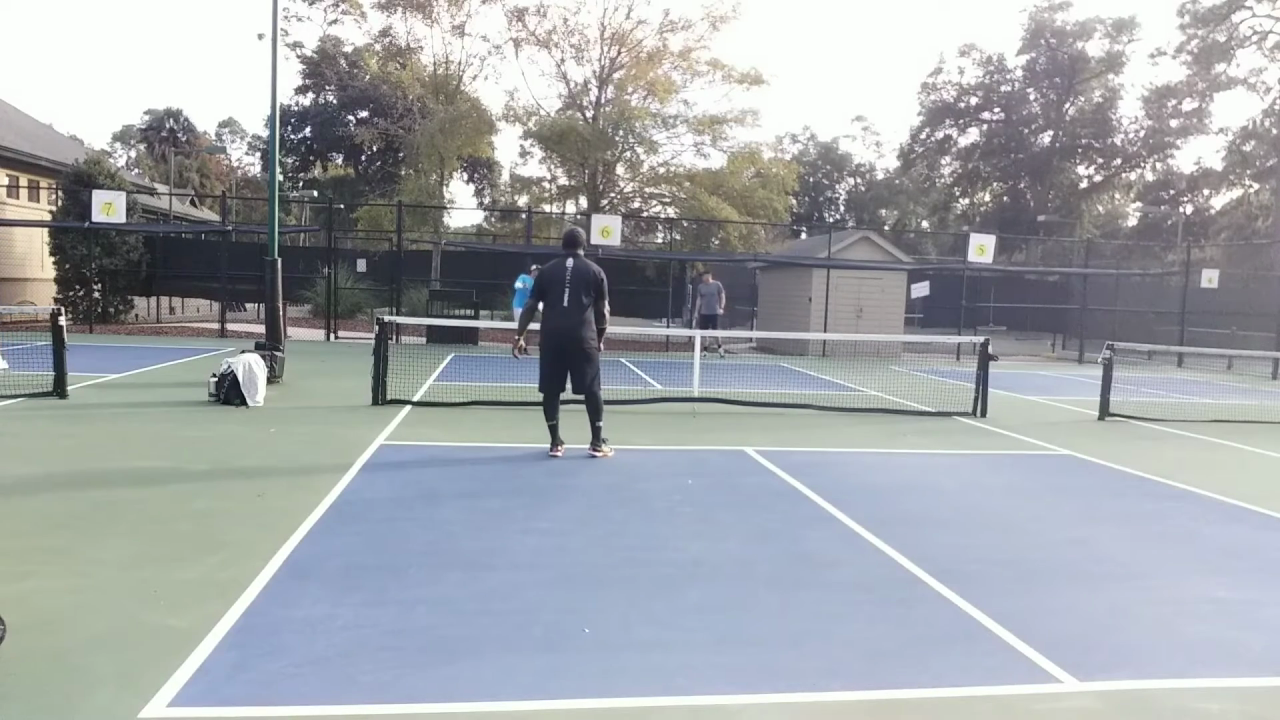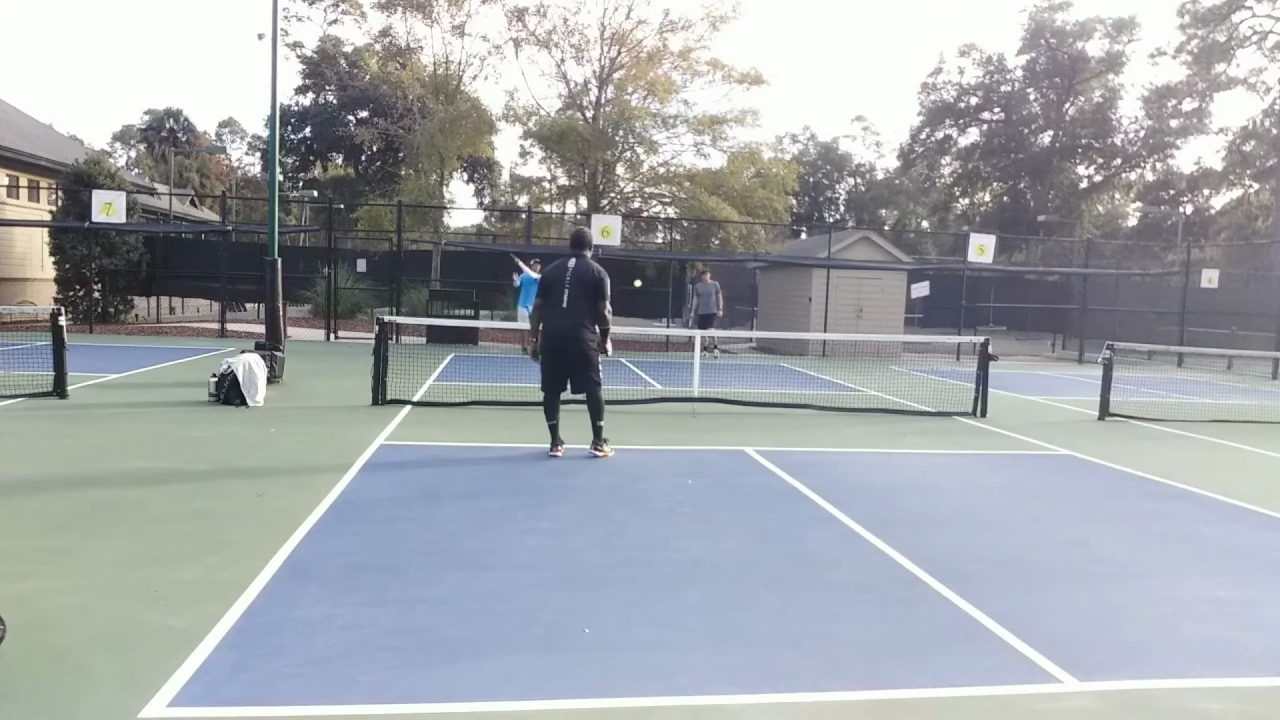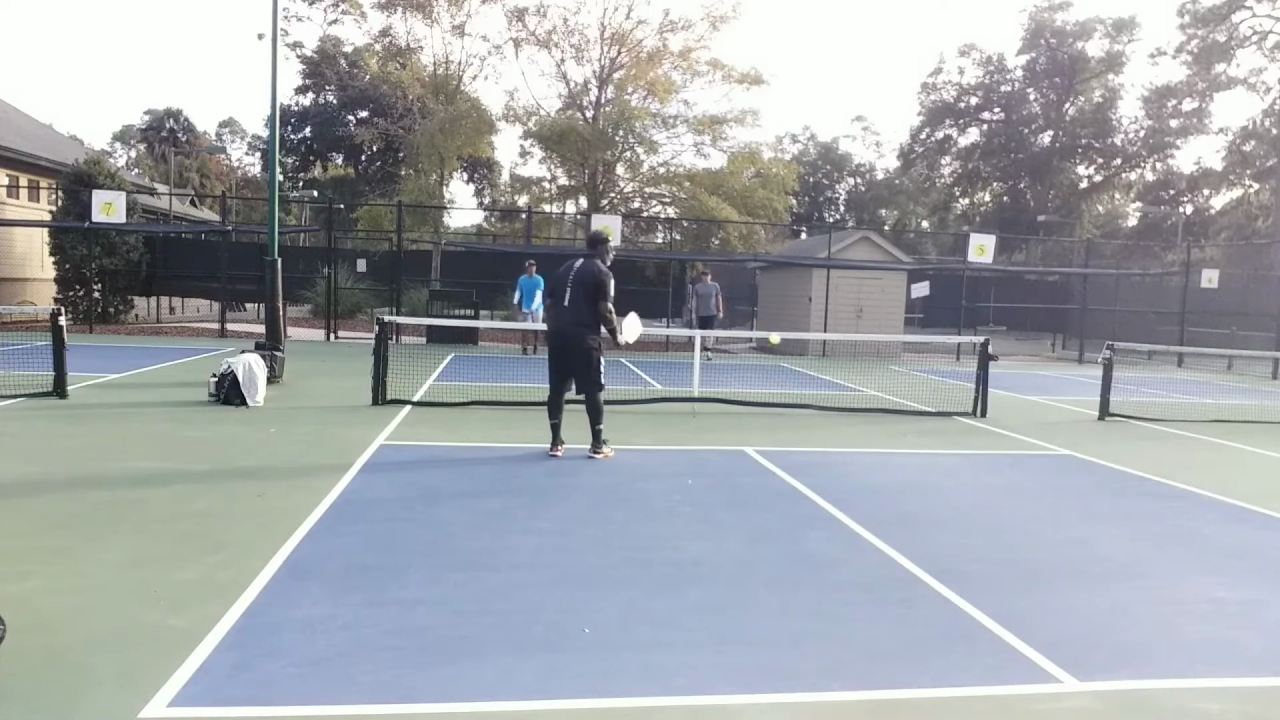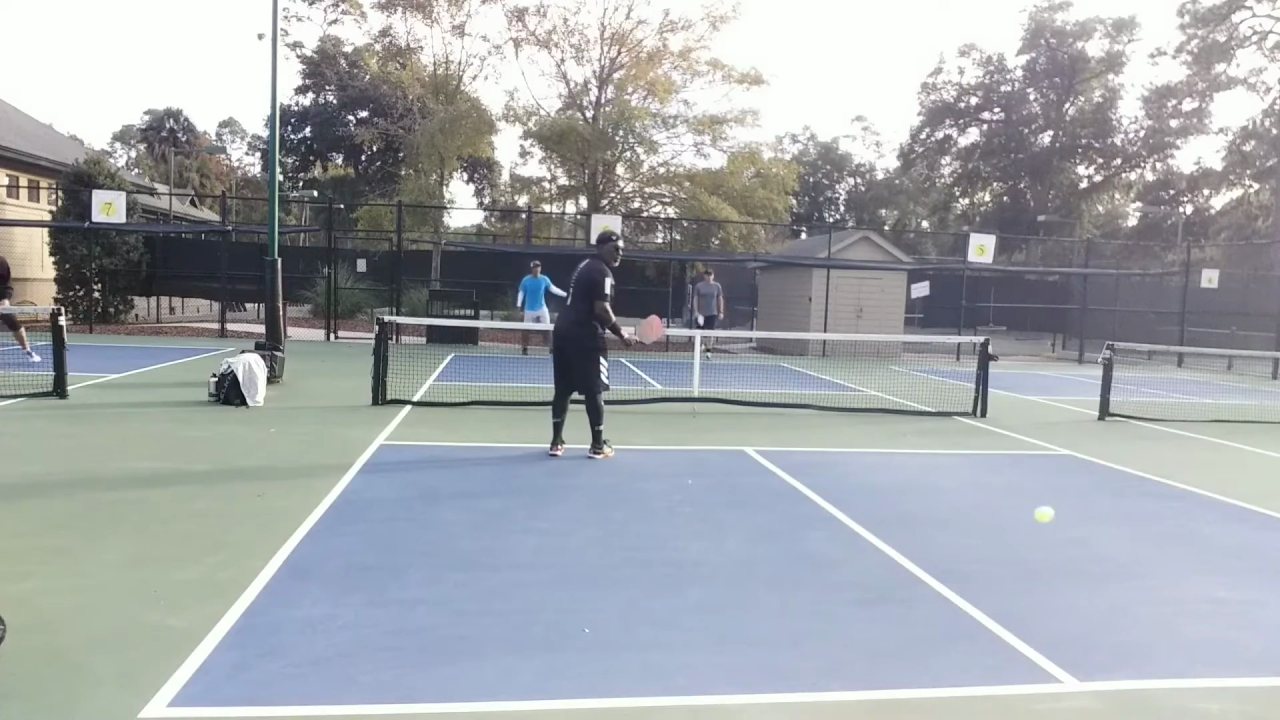
dt=0.3s
person 1, frame 1
left shoulder: (546, 270)
right shoulder: (595, 271)
left elbow: (529, 307)
right elbow: (603, 311)
left wrist: (519, 337)
right wrist: (599, 338)
left hip: (551, 336)
right hip: (583, 337)
left knee: (551, 390)
right knee: (592, 389)
left ankle: (556, 443)
right ankle: (597, 443)
person 1, frame 2
left shoulder: (551, 270)
right shoulder: (598, 272)
left elbow: (538, 307)
right elbow: (604, 311)
left wrist: (534, 339)
right wrist: (605, 339)
left hip: (552, 336)
right hip: (582, 337)
left knee: (552, 390)
right knee: (593, 389)
left ankle: (555, 442)
right ankle: (598, 442)
person 1, frame 3
left shoulder: (565, 268)
right shoulder: (603, 273)
left elbow: (549, 304)
right elbow: (605, 311)
right wrist: (615, 335)
left hip: (557, 334)
right hip: (583, 337)
left knee: (557, 390)
right knee: (593, 390)
left ankle: (556, 442)
right ankle: (598, 445)
person 1, frame 4
left shoulder: (583, 268)
right shoulder: (602, 272)
right elbow: (601, 309)
right wrist: (621, 335)
left hip: (562, 332)
right hip: (585, 337)
left knee: (562, 389)
right knee: (593, 390)
left ankle: (556, 442)
right ankle: (597, 445)
